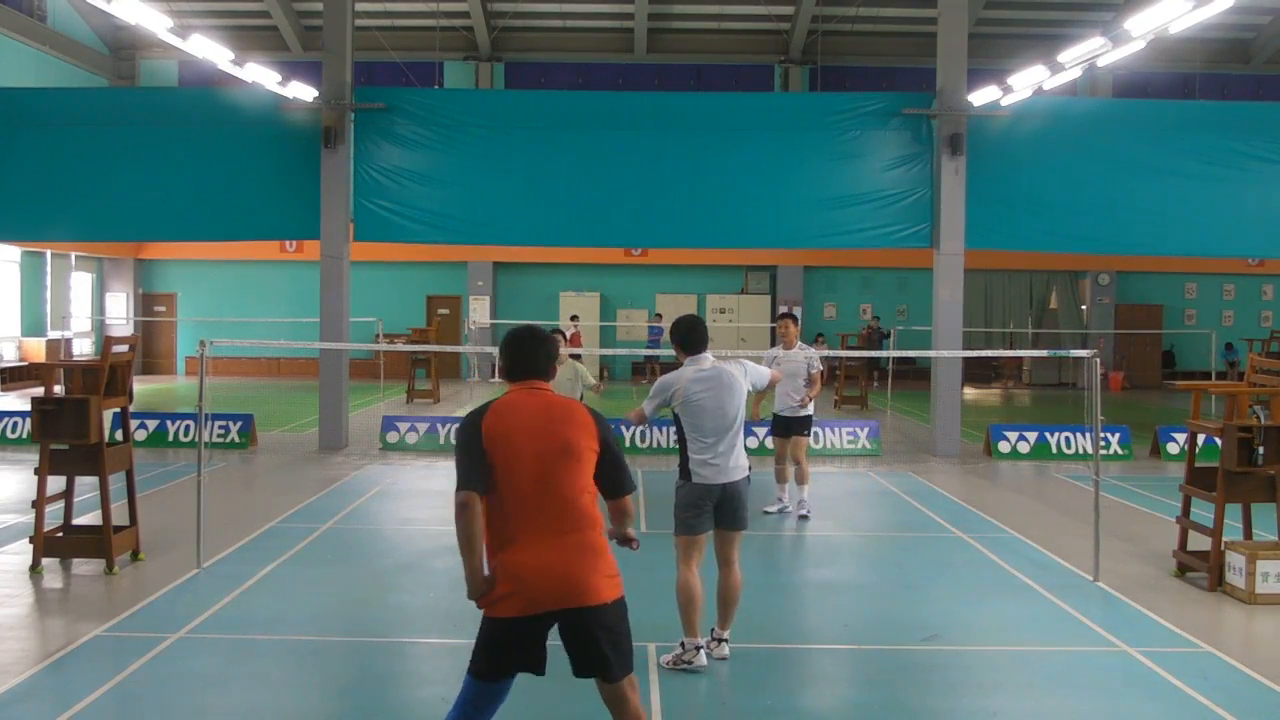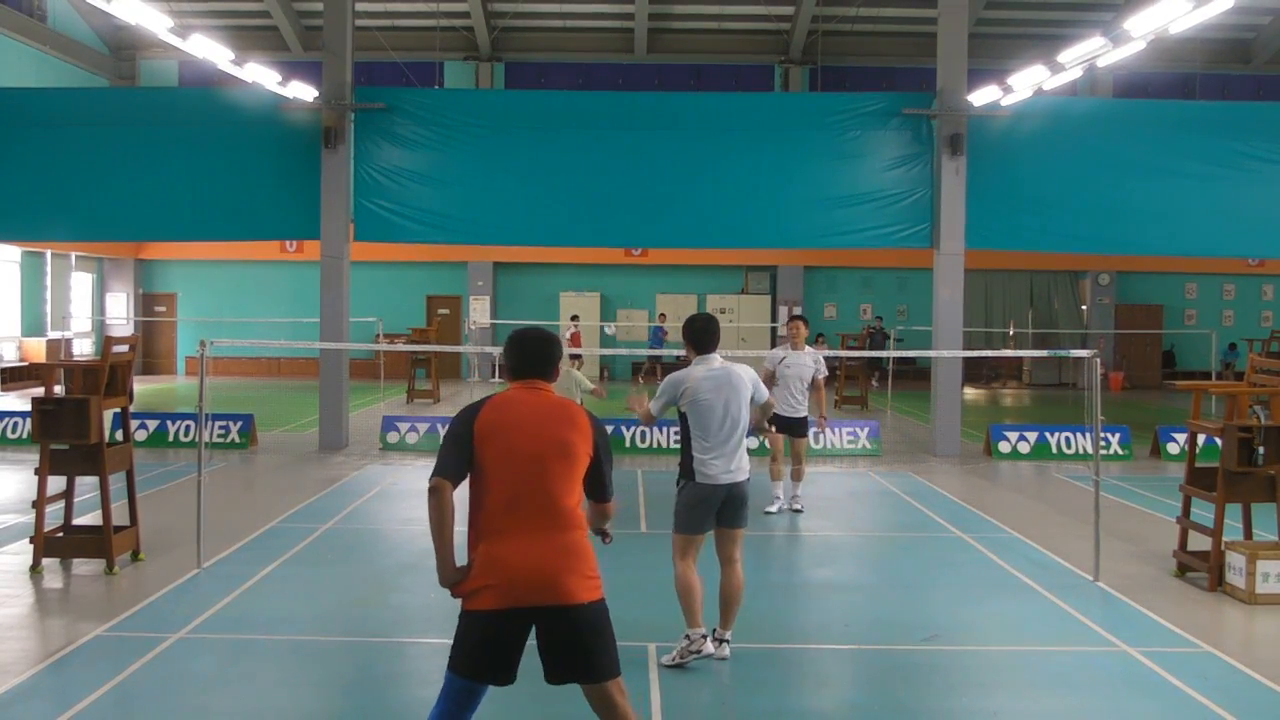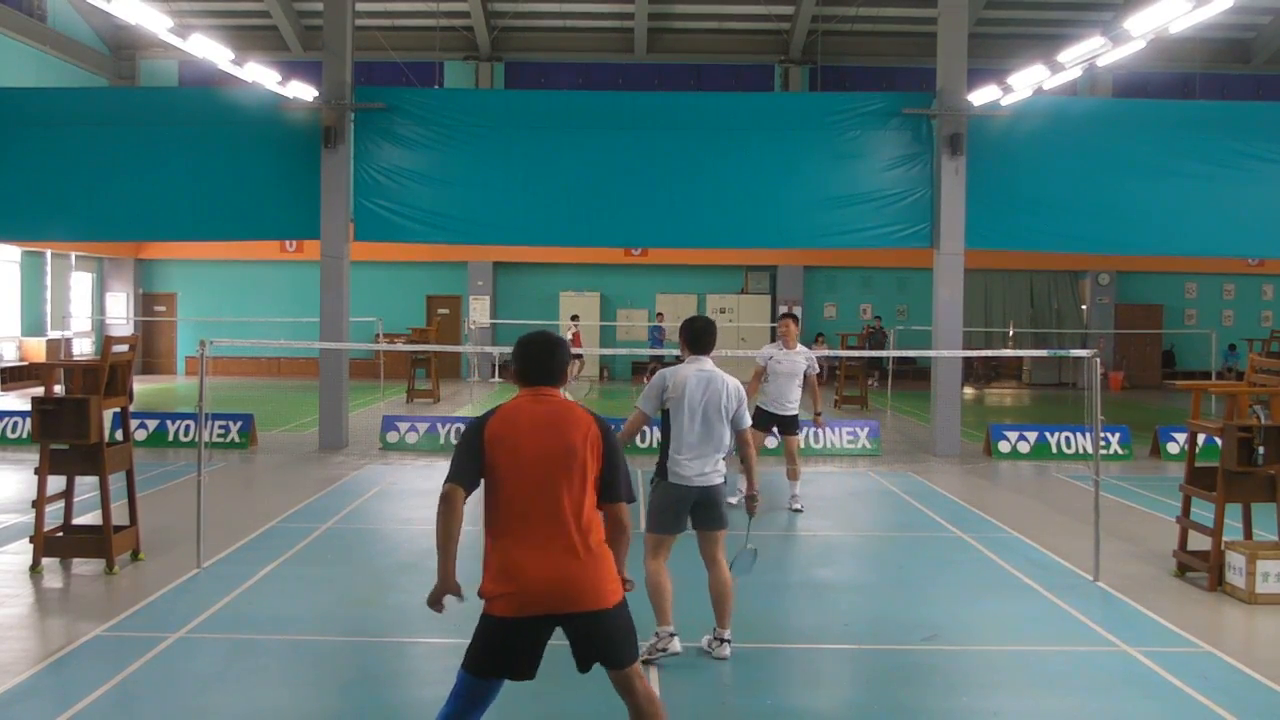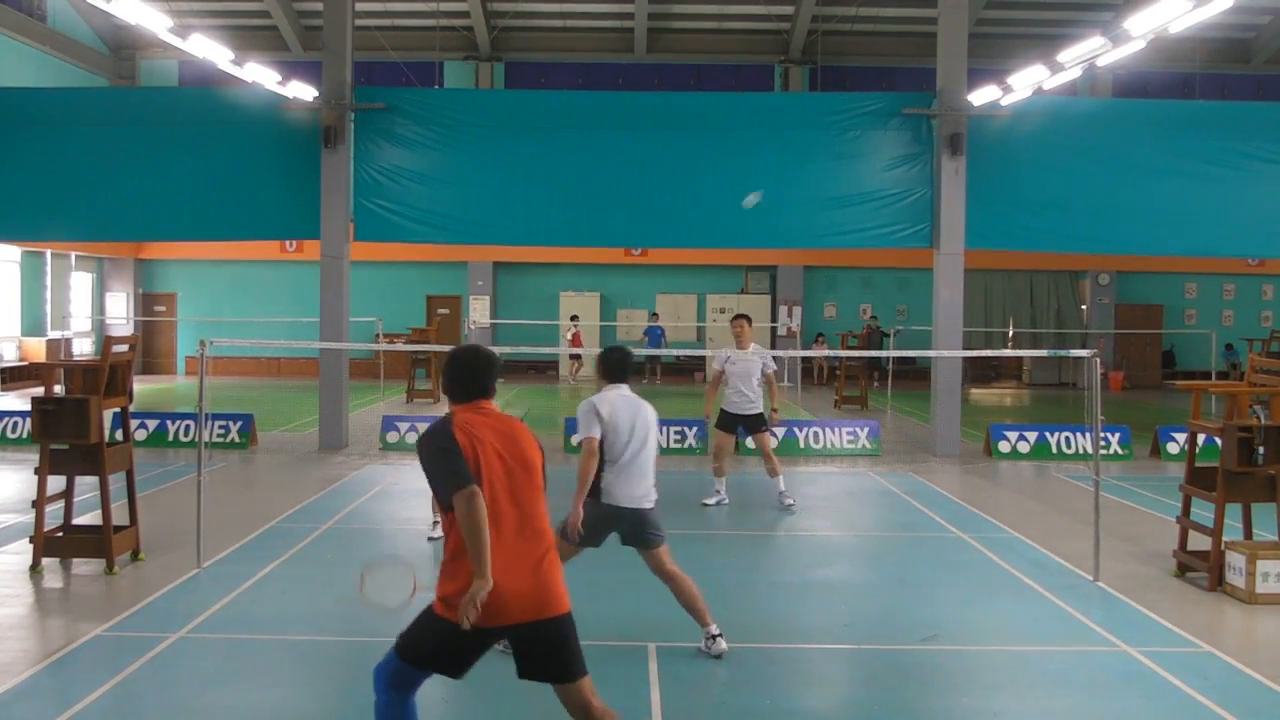
dt=0.4s
person 1, frame 1
left shoulder: (481, 421)
right shoulder: (587, 418)
left elbow: (467, 501)
right elbow: (622, 504)
left wrist: (475, 577)
right wrist: (623, 531)
left hip: (515, 584)
right hip: (590, 580)
person 1, frame 2
left shoulder: (476, 416)
right shoulder: (585, 421)
left elbow: (440, 489)
right elbow: (604, 508)
left wrist: (446, 566)
right wrist: (597, 523)
left hip: (495, 581)
right hip: (570, 580)
person 1, frame 3
left shoulder: (487, 426)
right shoulder: (594, 426)
left elbow: (451, 498)
right elbow: (619, 515)
left wrist: (446, 575)
right wrist: (617, 568)
left hip: (516, 588)
right hip: (589, 585)
right knee: (633, 684)
person 1, frame 4
left shoulder: (440, 436)
right shoulder: (522, 433)
left elbow: (469, 499)
left wrist: (481, 579)
left hip: (482, 597)
right hip: (544, 593)
left knee: (391, 680)
person 2, frame 1
left shoulder: (671, 382)
right shoulder: (739, 370)
left elbow: (641, 416)
right elbow: (774, 378)
left wrist: (632, 415)
left hip: (697, 481)
right hip: (735, 478)
left knee: (688, 564)
right knee: (729, 562)
left ankle: (692, 646)
right ankle: (721, 638)
person 2, frame 2
left shoulder: (679, 380)
right shoulder: (744, 374)
left elbow: (648, 419)
right elbow: (769, 407)
left wrist: (638, 405)
right wrist: (759, 423)
left hip: (699, 480)
right hip: (737, 478)
left knee: (684, 559)
right knee: (731, 561)
left ankle: (696, 636)
right ankle: (723, 638)
person 2, frame 3
left shoulder: (667, 377)
right shoulder: (732, 385)
left elbow: (634, 426)
right elbow: (745, 443)
right wrist: (751, 488)
left hip: (673, 480)
right hip: (712, 482)
left knee: (656, 558)
right knee: (716, 560)
left ankle: (666, 635)
right ankle: (721, 638)
person 2, frame 4
left shoulder: (594, 405)
right shoulder: (648, 409)
left elbow: (591, 454)
left wrist: (578, 506)
left hip: (608, 500)
right hip: (644, 502)
right knee: (668, 571)
right ankle: (712, 635)
person 3, frame 1
left shoulder: (809, 354)
right shoulder: (772, 355)
left elbow: (816, 383)
left wrist: (808, 398)
right wrist: (756, 406)
left hip: (801, 414)
right hip: (780, 413)
left knee: (798, 458)
right knee: (780, 458)
left ankle: (803, 502)
right ankle: (783, 500)
person 3, frame 2
left shoulder: (816, 359)
right shoulder: (776, 354)
left elbow: (819, 389)
right elbow: (765, 383)
left wrist: (822, 416)
left hip: (800, 415)
right hip: (776, 412)
left knee: (798, 458)
right knee: (776, 456)
left ankle: (795, 497)
right ankle: (778, 499)
person 3, frame 3
left shoulder: (807, 356)
right shoulder: (768, 351)
left elbow: (812, 385)
right elbow: (756, 379)
left wrist: (818, 412)
left hip: (790, 413)
right hip: (765, 408)
left knee: (792, 455)
left ankle: (795, 497)
right ankle: (741, 491)
person 3, frame 4
left shoulder: (762, 355)
right shoulder: (724, 355)
left elbow: (772, 383)
right elbow: (714, 382)
left wrist: (774, 408)
right wrist: (708, 405)
left hip: (754, 412)
right hip: (728, 411)
left knee: (768, 452)
right knee: (718, 451)
left ankle: (782, 492)
right ankle: (720, 493)
